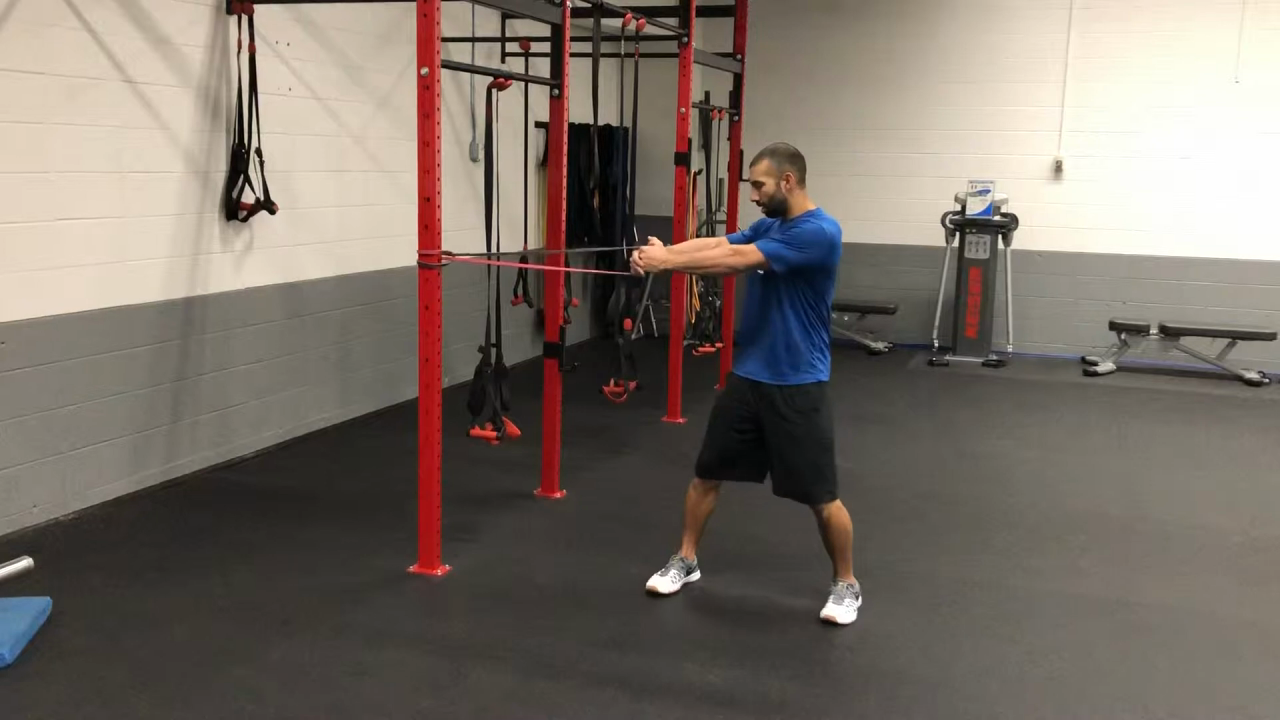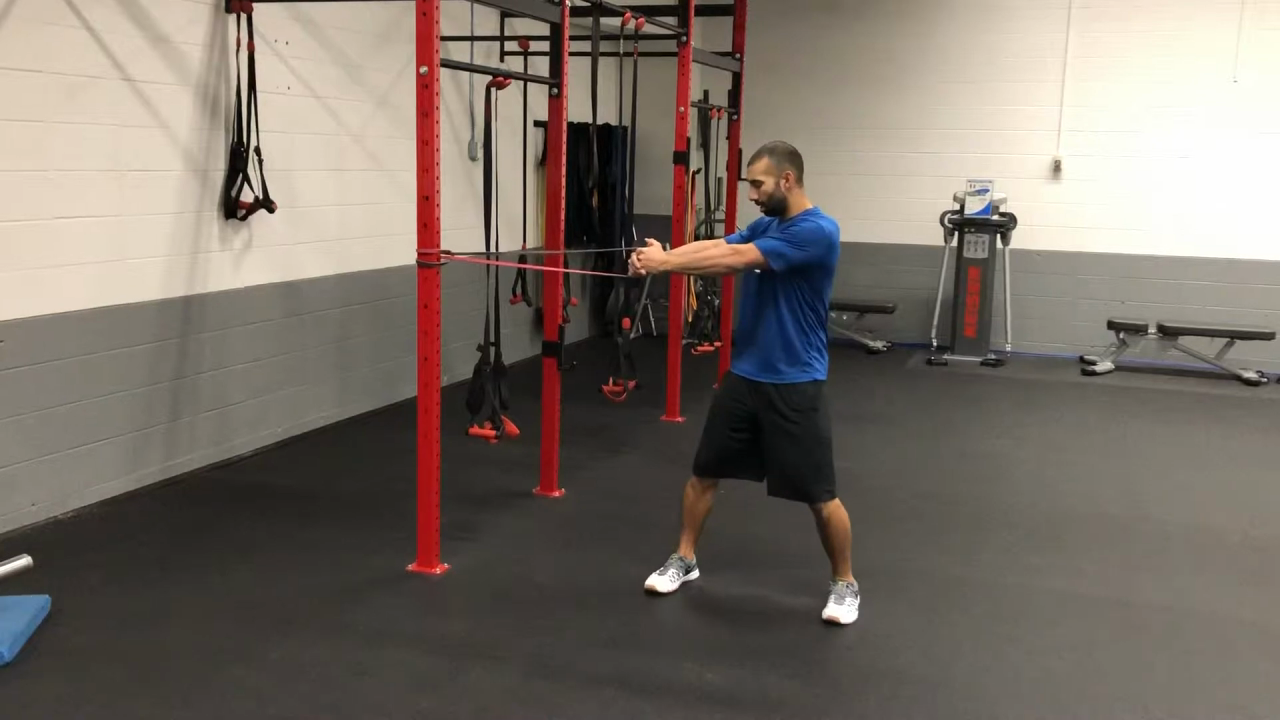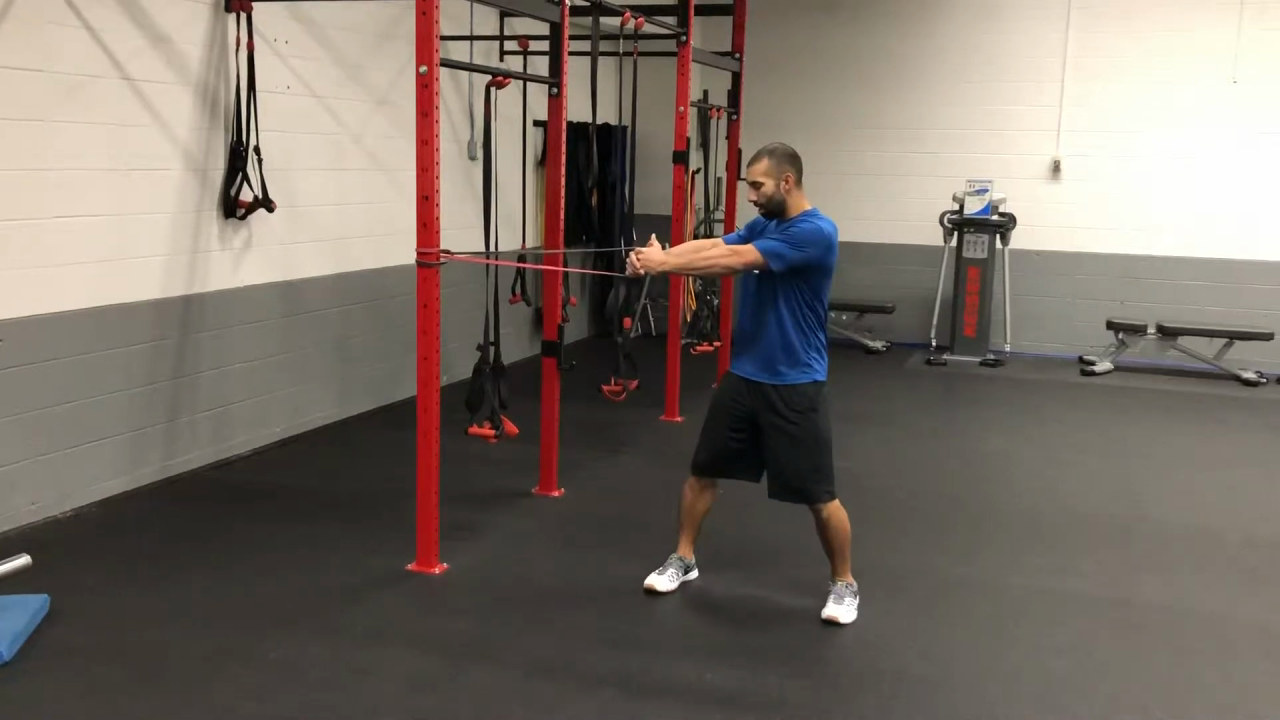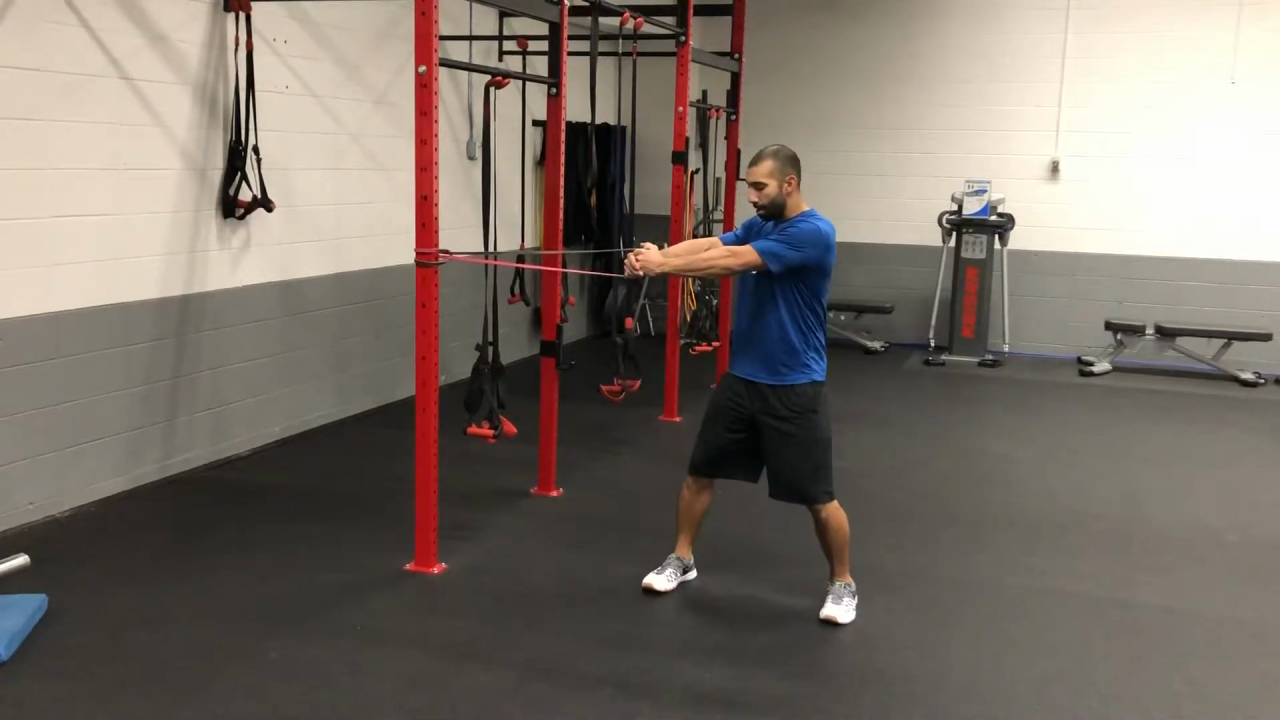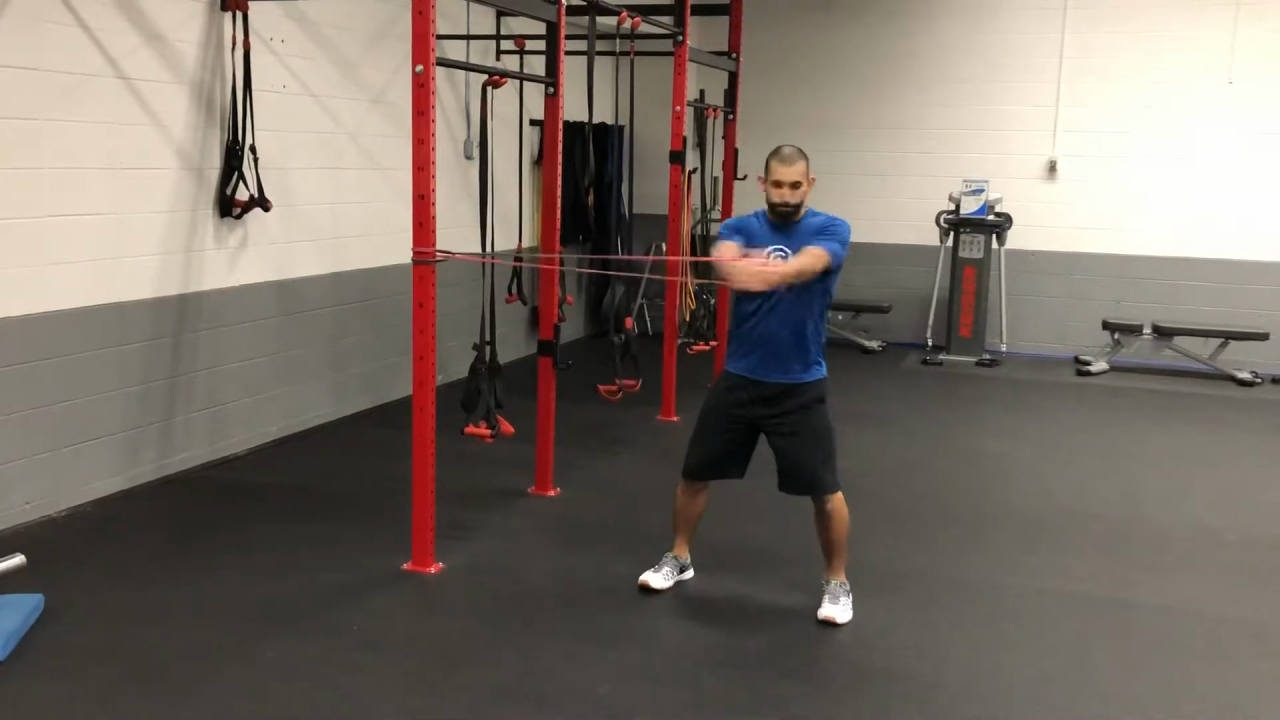
dt=0.3s
person 1, frame 1
left shoulder: (819, 233)
right shoulder: (766, 227)
left elbow: (738, 260)
right elbow: (714, 245)
left wrist: (667, 262)
right wrist: (662, 252)
left hip: (798, 385)
right hip: (746, 377)
left knee: (821, 497)
right knee: (706, 474)
left ankle: (845, 584)
right ankle: (685, 561)
person 1, frame 2
left shoulder: (818, 232)
right shoulder: (765, 226)
left elbow: (736, 260)
right elbow: (714, 246)
left wrist: (665, 263)
right wrist: (662, 255)
left hip: (795, 384)
right hip: (743, 375)
left knee: (820, 496)
right knee: (704, 473)
left ankle: (844, 584)
right ankle: (684, 559)
person 1, frame 3
left shoulder: (815, 232)
right shoulder: (762, 225)
left elbow: (735, 260)
right elbow: (711, 245)
left wrist: (664, 264)
right wrist: (659, 254)
left hip: (795, 386)
right hip: (742, 376)
left knee: (819, 497)
right knee: (702, 472)
left ankle: (844, 583)
right ankle: (682, 559)
person 1, frame 4
left shoulder: (813, 233)
right shoulder: (759, 226)
left elbow: (734, 261)
right elbow: (708, 245)
left wrist: (662, 266)
right wrist: (657, 254)
left hip: (794, 387)
right hip: (741, 377)
left knee: (818, 497)
right knee: (700, 472)
left ankle: (842, 583)
right ankle: (682, 559)
person 1, frame 5
left shoulder: (830, 228)
right shoulder: (742, 227)
left elbow: (808, 264)
right elbow: (726, 255)
left wrist: (769, 274)
right wrist: (736, 269)
left hip: (801, 384)
right hip: (741, 377)
left knee: (824, 490)
right knee: (696, 474)
left ankle: (837, 582)
right ankle: (678, 559)
